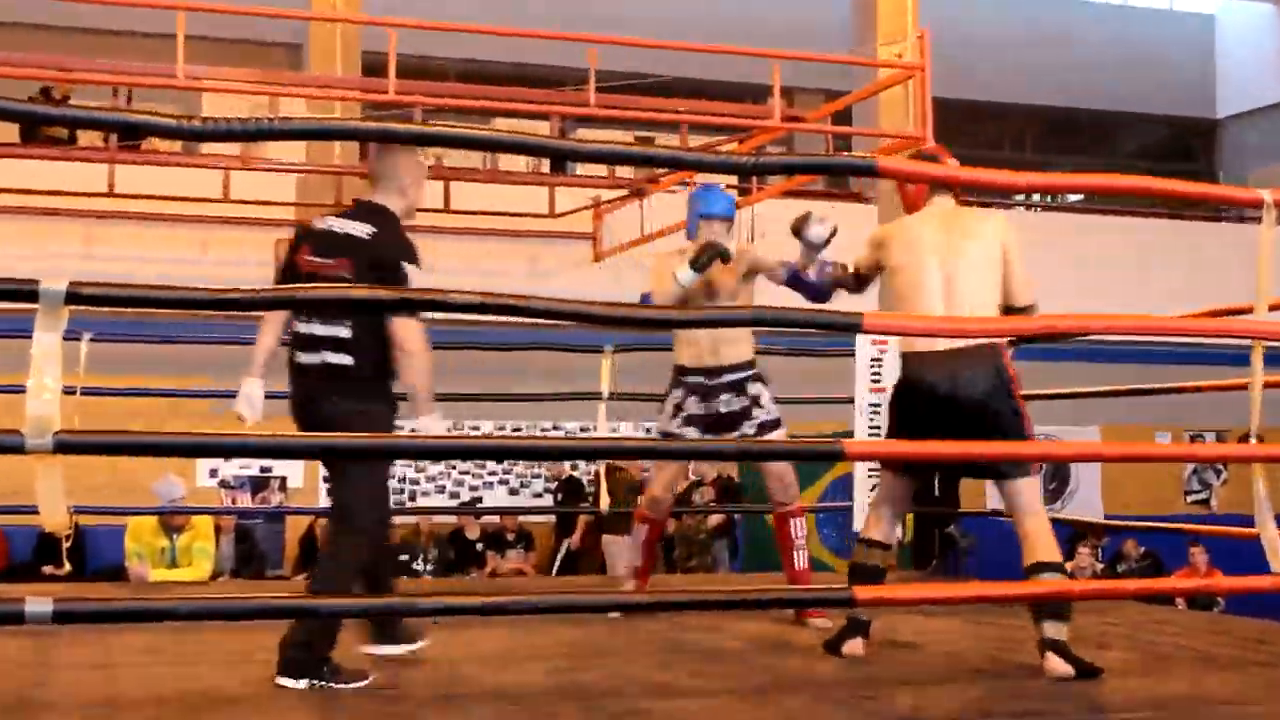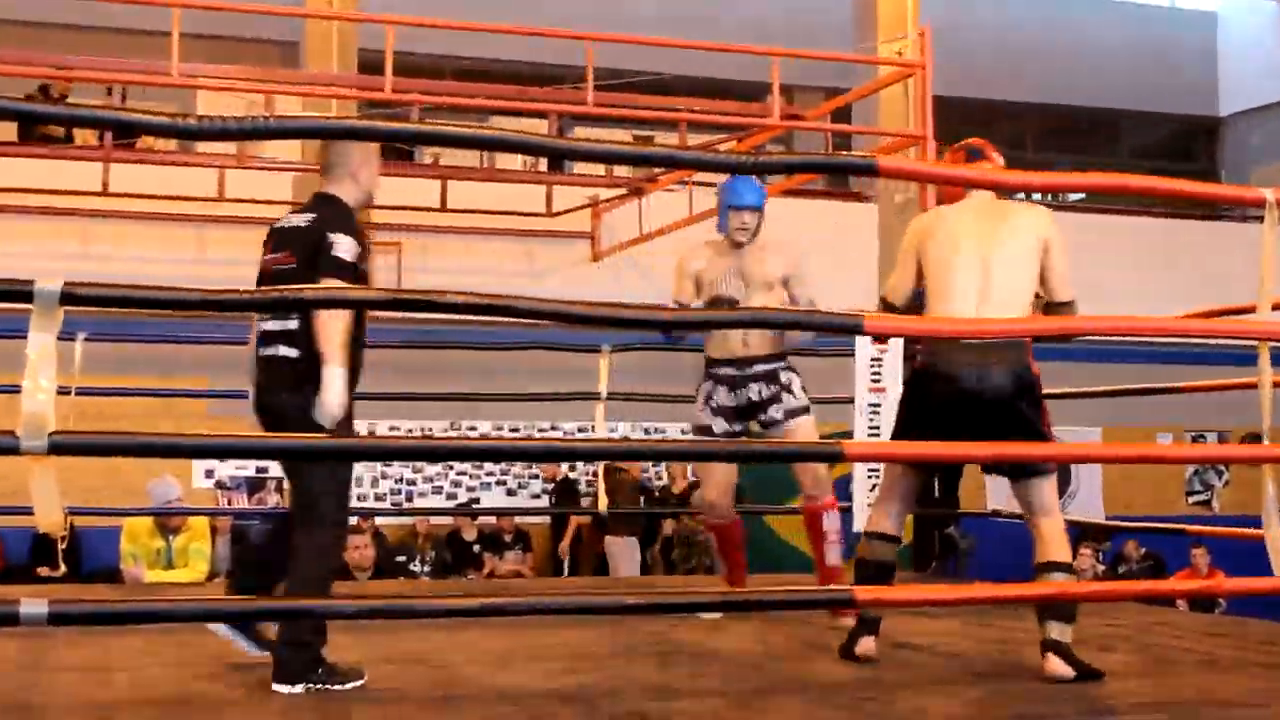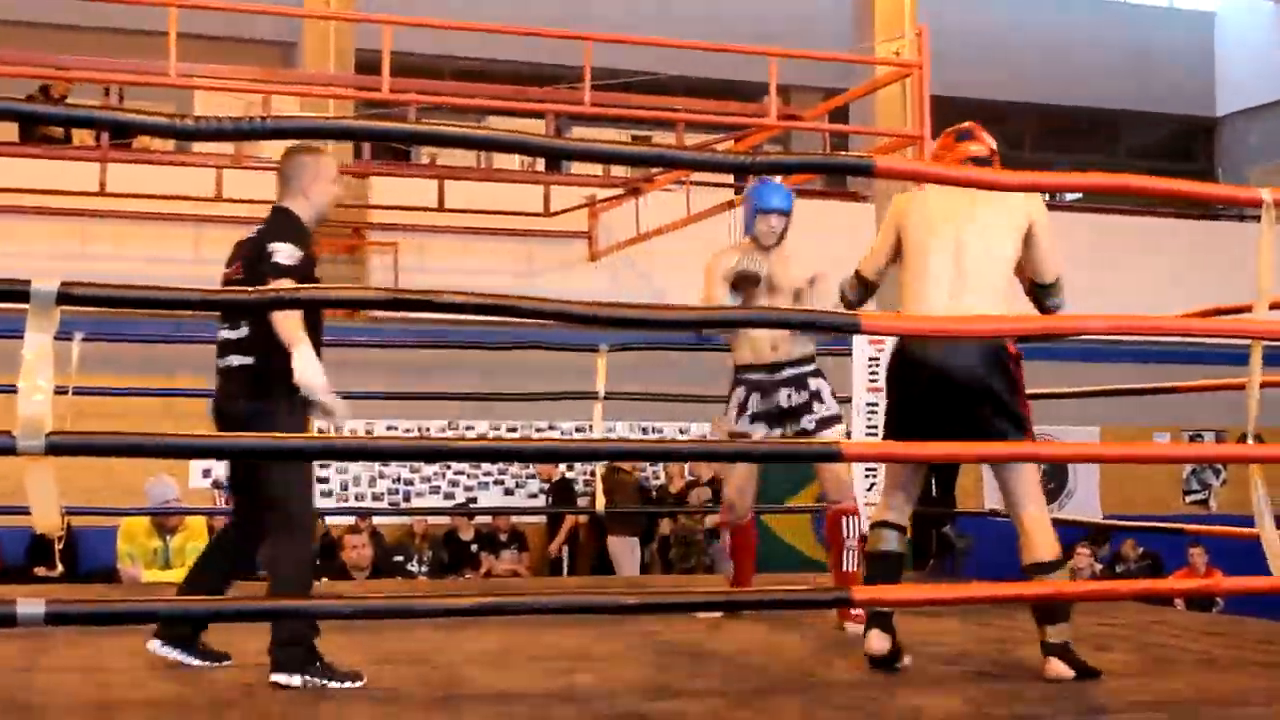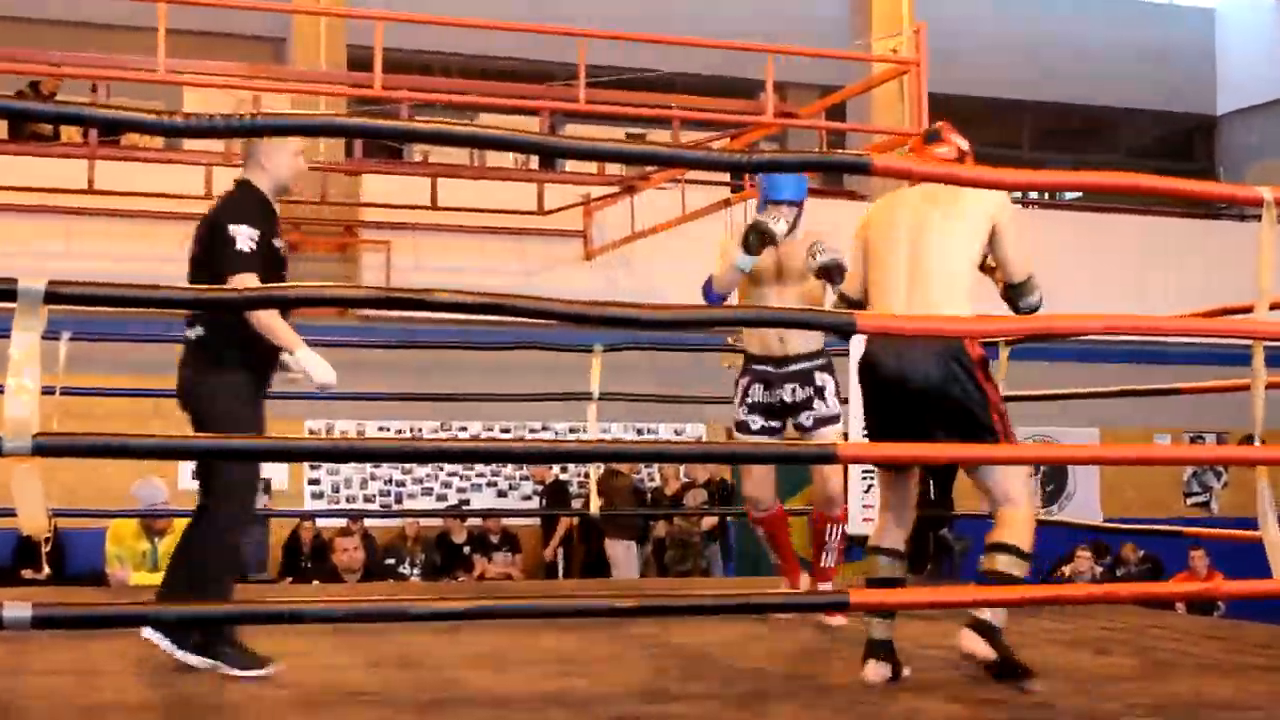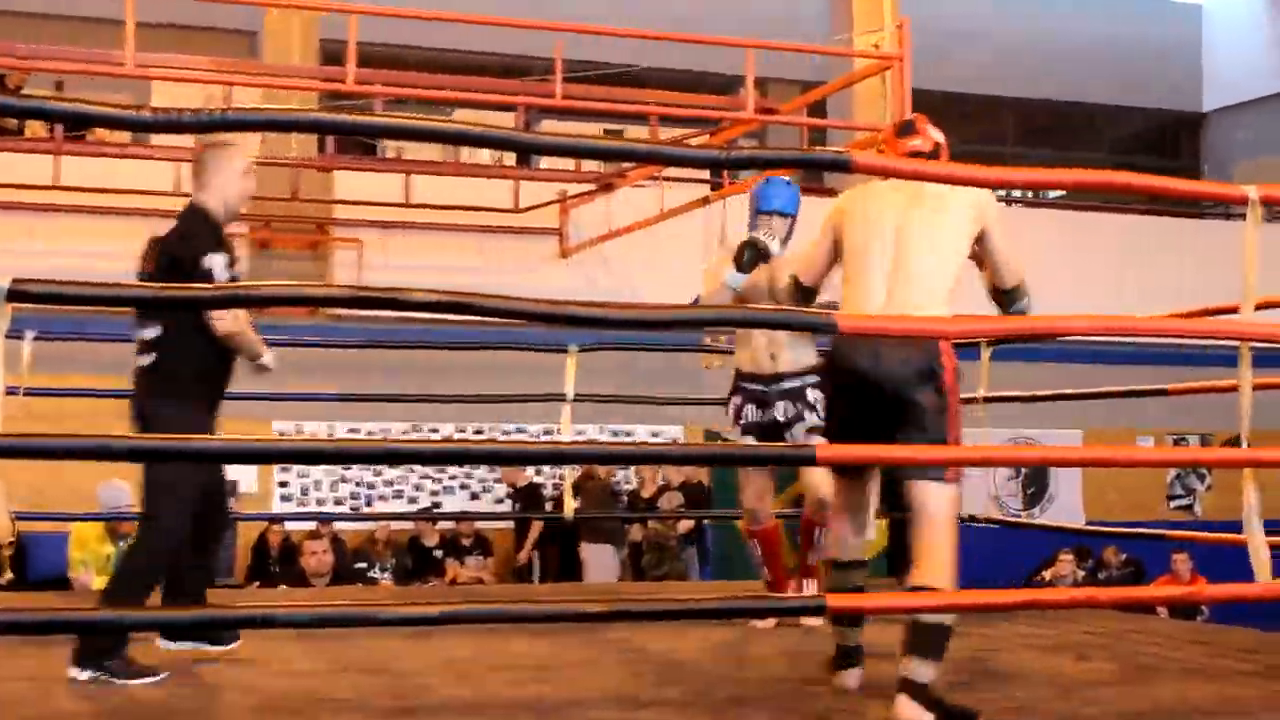
dt=0.2s
person 1, frame 1
left shoulder: (892, 236)
right shoulder: (995, 224)
left elbow: (853, 281)
right elbow: (1024, 313)
left wrist: (832, 272)
left hip: (922, 379)
right hip: (986, 375)
left knee: (886, 507)
right knee: (1031, 515)
left ankle: (855, 629)
right ankle: (1055, 646)
person 1, frame 2
left shoulder: (927, 225)
right shoulder: (1035, 218)
left elbow: (887, 315)
right elbow: (1063, 311)
left hip: (939, 370)
right hip: (1009, 370)
left knee: (891, 501)
right knee: (1045, 515)
left ankle: (865, 628)
right ankle: (1057, 647)
person 1, frame 3
left shoulder: (911, 200)
right shoulder: (1021, 201)
left elbow: (856, 290)
right elbow: (1050, 299)
left hip: (915, 353)
right hip: (983, 353)
left knee: (898, 490)
right knee: (1028, 504)
left ankle: (880, 628)
right ankle: (1057, 648)
person 1, frame 4
left shoulder: (882, 210)
right shoulder: (985, 200)
left elbow: (849, 304)
right elbow: (1026, 300)
left hip: (882, 360)
right hip: (946, 356)
left knee: (895, 508)
right knee: (1015, 498)
left ankle: (880, 650)
right ankle: (984, 630)
person 1, frame 5
left shoulder: (854, 200)
right shoulder: (972, 199)
left elbow: (792, 289)
right elbow: (1016, 300)
left wrist: (757, 278)
left hip: (850, 355)
right hip: (919, 361)
left knee: (847, 506)
right knee: (935, 527)
left ankle: (847, 655)
person 2, frame 1
left shoulder: (314, 232)
right shoulder: (394, 243)
left elbow: (277, 308)
right elbow: (406, 333)
left wrist: (255, 379)
right wrist: (426, 409)
left hip: (310, 392)
right hip: (358, 400)
left knee: (361, 509)
right knee: (357, 524)
left ankle: (386, 626)
right ankle: (305, 659)
person 2, frame 2
left shoulder: (283, 229)
right shoulder: (340, 228)
left elbow: (263, 310)
right elbow: (331, 299)
right wrist: (335, 369)
left hip: (274, 388)
right hip: (311, 390)
left knee: (307, 509)
right knee: (324, 522)
left ankle: (246, 604)
right ankle: (298, 662)
person 2, frame 3
left shoulder: (267, 241)
right shoulder: (283, 238)
right elbow: (279, 299)
left wrist: (312, 389)
right wrist: (303, 354)
left hip: (246, 399)
right hip: (265, 403)
left knee: (251, 519)
right knee: (293, 524)
left ankle: (177, 632)
right ankle: (295, 655)
person 2, frame 4
left shoulder: (244, 213)
right shoulder: (243, 212)
right elbow: (246, 292)
left wrist: (285, 350)
right wrist: (303, 356)
left hip: (229, 375)
right hip: (224, 378)
left knee: (224, 499)
right knee: (230, 500)
left ankle: (178, 618)
right ankle: (205, 631)
person 2, frame 5
left shoulder: (180, 235)
right shoulder: (203, 237)
right elbow: (227, 323)
right wrist: (262, 353)
left hip: (180, 399)
right hip: (176, 402)
left knee: (209, 510)
right knee: (167, 525)
left ankle: (185, 622)
right ankle: (97, 651)
person 3, frame 1
left shoulder: (745, 259)
right shoulder: (670, 264)
right elbow: (652, 311)
right wrist: (691, 268)
left hip: (744, 383)
right hip: (691, 390)
left knee: (786, 484)
right knee: (658, 492)
right ankle: (637, 582)
person 3, frame 2
left shoulder: (782, 256)
right shoulder: (696, 259)
left elbow: (808, 314)
right wrist: (705, 310)
left hip: (775, 375)
right hip: (723, 380)
left knee: (815, 478)
right knee: (714, 498)
left ankle: (833, 590)
right ankle: (736, 586)
person 3, frame 3
right shoulder: (723, 264)
right wrist: (732, 293)
left hip: (806, 379)
right hip: (753, 385)
left knee: (839, 483)
right knee: (736, 496)
left ankle: (848, 599)
right ankle: (740, 588)
person 3, frame 4
left shoulder: (817, 245)
right shoulder: (739, 247)
right elbow: (713, 298)
left wrist: (836, 271)
right wrist: (746, 254)
left hip: (812, 374)
right hip: (759, 376)
left knee: (831, 489)
right knee: (755, 493)
left ankle: (822, 583)
right ankle: (792, 575)
person 3, frame 5
right shoulder: (728, 261)
right wrist: (737, 273)
left hip: (805, 388)
right hip: (751, 392)
left knee: (823, 495)
right knee: (755, 506)
left ankle: (807, 579)
right ankle: (778, 587)
